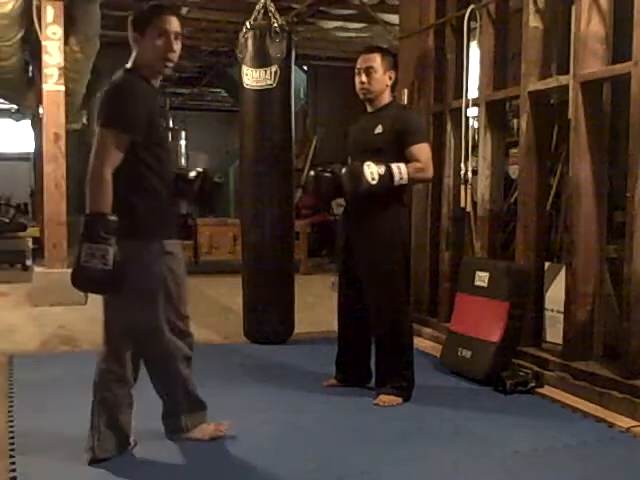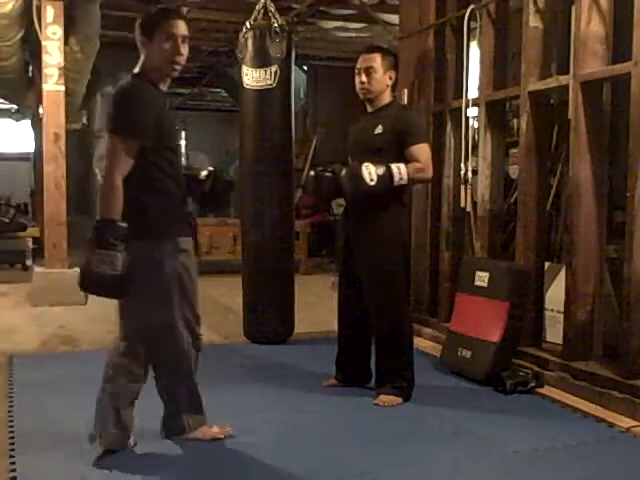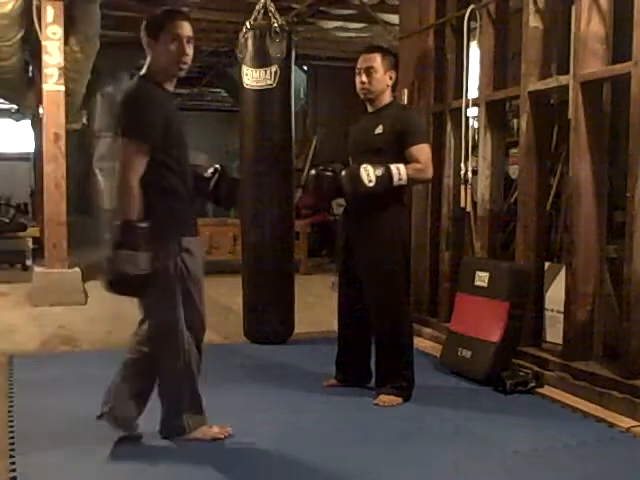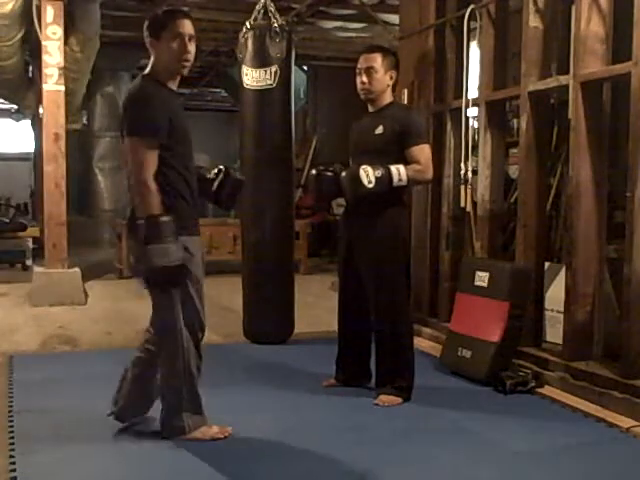
dt=0.1s
person 1, frame 1
left shoulder: (135, 91)
right shoulder: (130, 92)
right elbow: (101, 169)
right wrist: (96, 231)
left hip: (132, 234)
right hip: (147, 238)
left knee: (123, 339)
right knee: (167, 333)
left ankle: (106, 438)
right ankle: (185, 419)
person 1, frame 2
left shoulder: (148, 96)
right shoulder: (137, 98)
right elbow: (114, 174)
left wrist: (192, 185)
right wrist: (107, 237)
left hip: (152, 235)
right hip: (160, 237)
left knee: (138, 335)
right knee: (178, 329)
left ankle: (112, 425)
right ankle: (185, 420)
person 1, frame 3
left shoulder: (157, 97)
right shoulder: (145, 100)
right elbow: (129, 178)
left hip: (164, 233)
right hip: (169, 236)
left knee: (159, 326)
right knee: (183, 328)
left ankle: (121, 407)
right ankle: (183, 420)
person 1, frame 4
left shoulder: (164, 96)
right shoulder: (148, 98)
right elbow: (142, 178)
left wrist: (204, 184)
right wrist: (159, 238)
left hip: (174, 230)
right hip: (167, 233)
left knee: (166, 322)
right knee: (184, 325)
left ankle: (131, 401)
right ankle: (182, 420)
person 2, frame 1
left shoulder: (403, 119)
right shoulder: (358, 126)
left elbow: (425, 168)
left wrist: (383, 173)
right wrist: (335, 182)
left hip: (387, 221)
right hip: (355, 219)
left knee: (389, 303)
right knee: (351, 300)
left ankle: (397, 383)
right ankle: (352, 371)
person 2, frame 2
left shoulder: (404, 119)
right shoulder: (358, 126)
left elbow: (424, 169)
left wrist: (384, 173)
right wrist: (335, 183)
left hip: (387, 221)
right hip: (355, 219)
left knee: (389, 303)
right knee: (351, 300)
left ankle: (397, 383)
right ankle: (351, 371)
person 2, frame 3
left shoulder: (404, 119)
right shoulder: (358, 126)
left elbow: (424, 170)
left wrist: (383, 174)
right wrist: (335, 182)
left hip: (387, 221)
right hip: (355, 219)
left knee: (389, 303)
right knee: (351, 300)
left ankle: (397, 383)
right ankle: (351, 371)
person 2, frame 4
left shoulder: (405, 119)
right shoulder: (359, 126)
left elbow: (425, 170)
left wrist: (383, 174)
right wrist: (337, 182)
left hip: (387, 222)
right hip: (355, 219)
left knee: (389, 304)
right knee: (352, 301)
left ankle: (396, 383)
right ankle: (351, 371)
